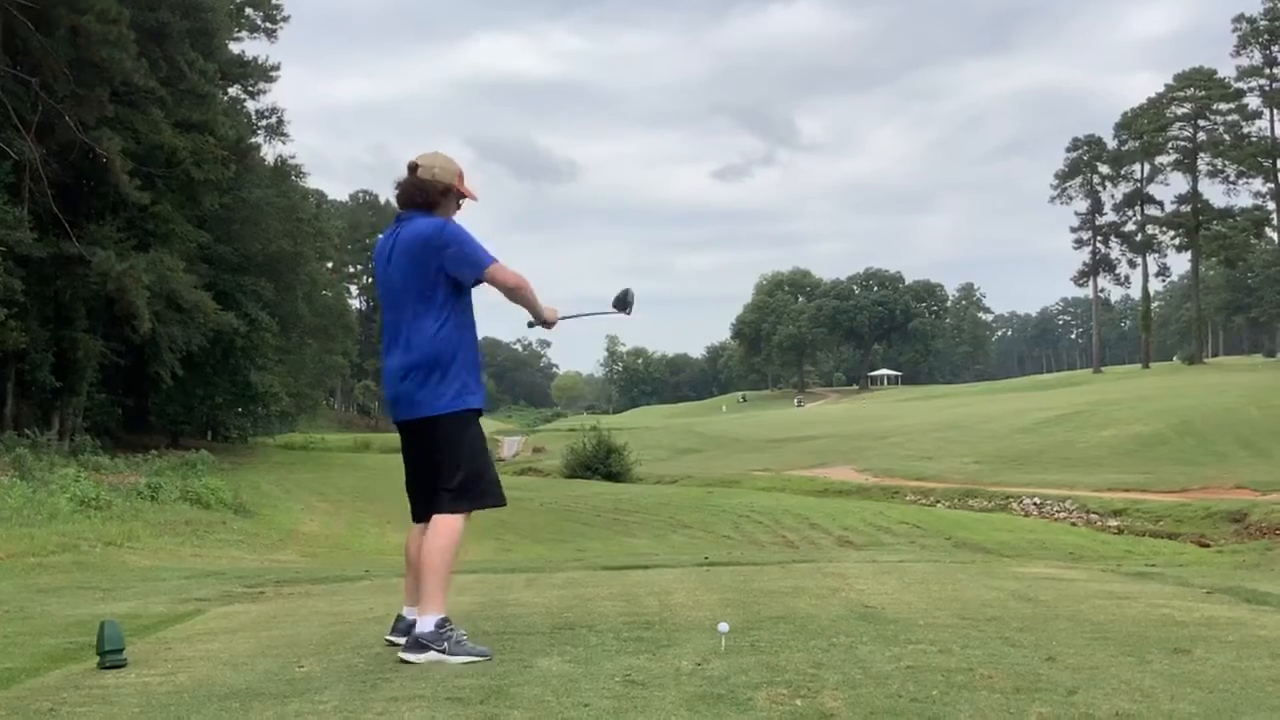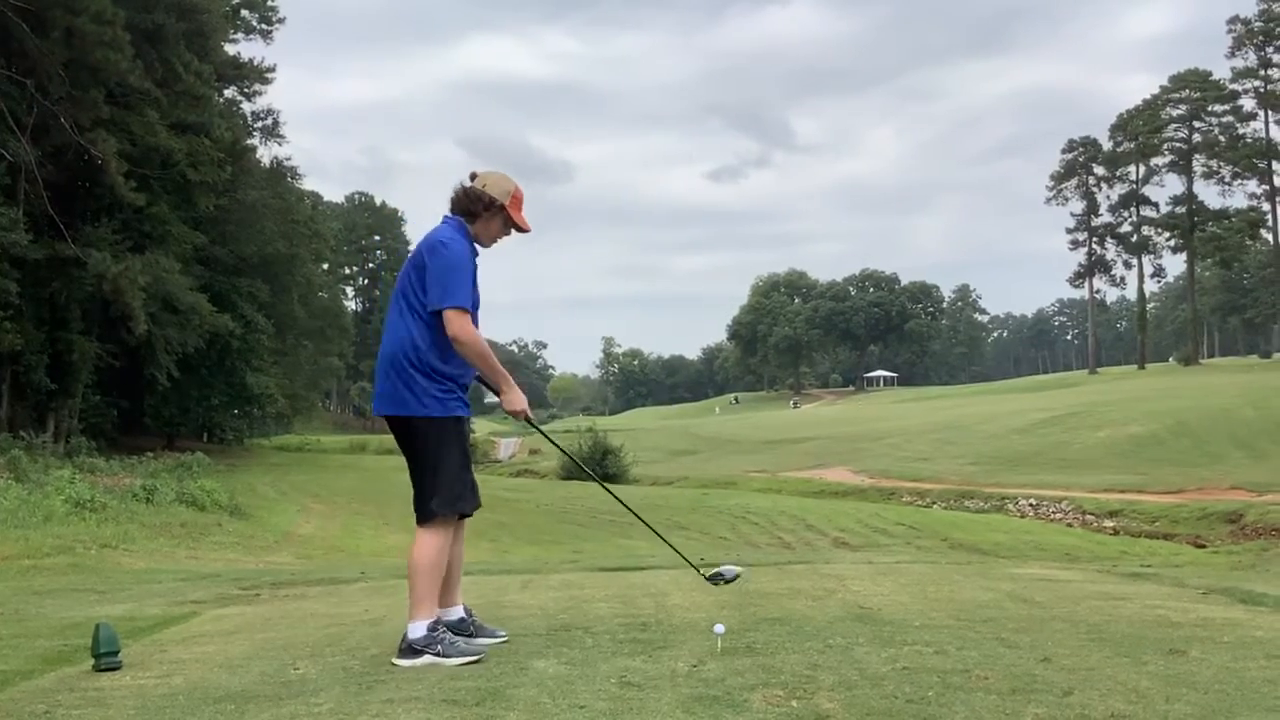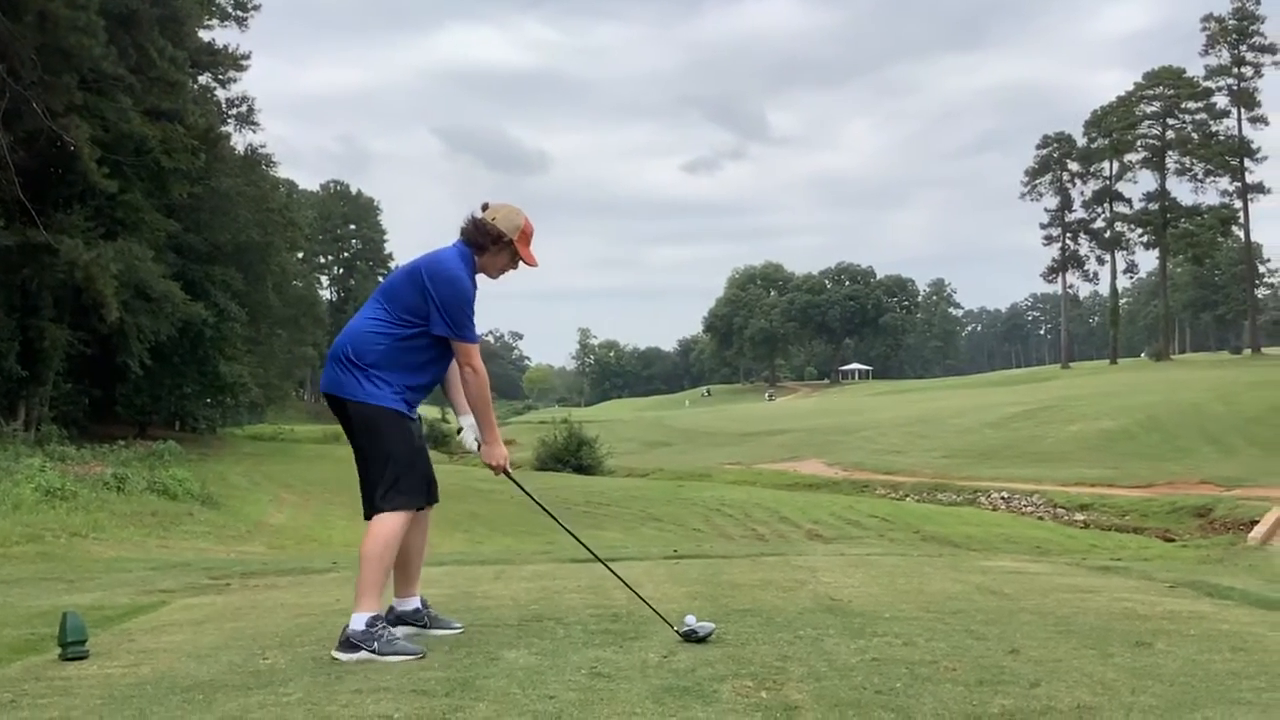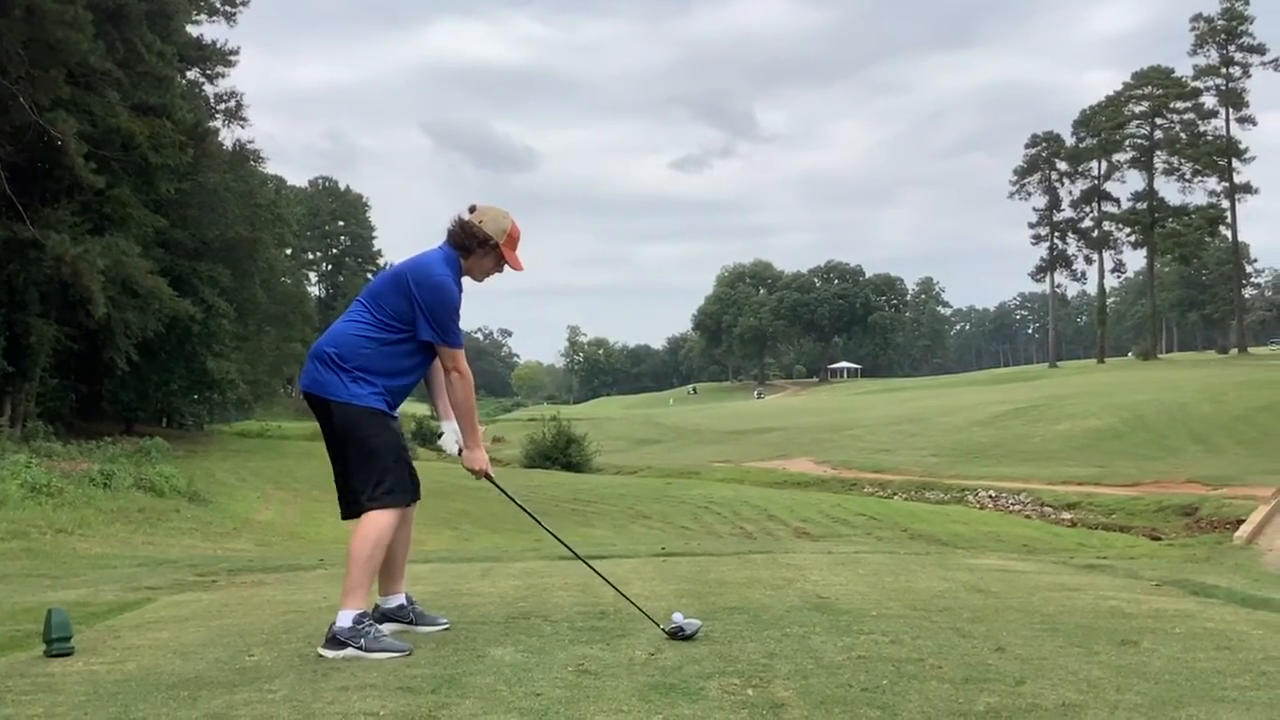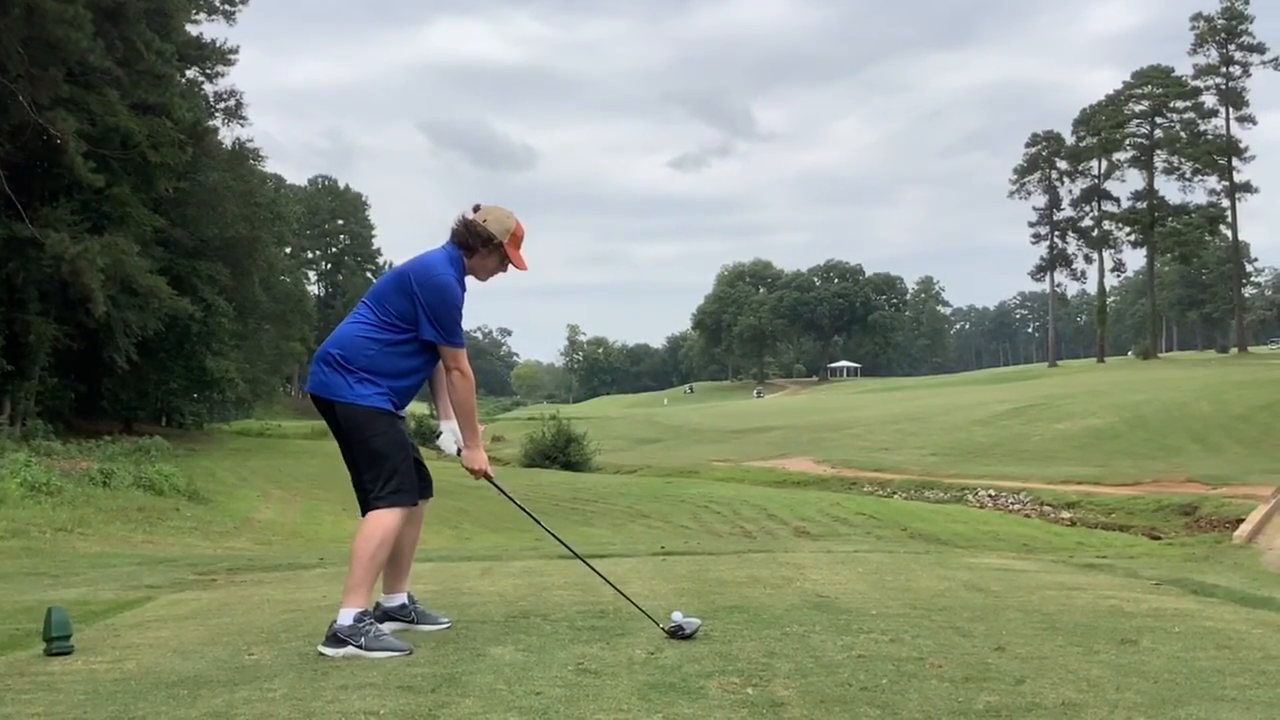
dt=1s
person 1, frame 1
left shoulder: (386, 243)
right shoulder: (438, 232)
right elbow: (504, 279)
left wrist: (461, 259)
right wrist: (541, 310)
left hip: (408, 391)
right hip: (444, 388)
left knee: (428, 509)
right knee: (452, 504)
left ankle: (411, 616)
right ankle: (430, 629)
person 1, frame 2
left shoulder: (452, 245)
right shoulder: (450, 246)
right elbow: (459, 331)
left wrist: (489, 376)
right wrist: (508, 386)
left hip: (425, 392)
right hip: (422, 394)
left knee: (456, 507)
right knee: (439, 512)
left ankle: (451, 615)
right ankle: (420, 635)
person 1, frame 3
left shoulder: (450, 268)
right shoulder: (451, 274)
left elbow: (450, 357)
right elbow: (471, 366)
left wrist: (466, 420)
right wrist: (492, 439)
left hip: (378, 385)
right hip: (365, 383)
left knee: (419, 498)
right knee: (396, 502)
left ankle: (407, 607)
right ankle: (361, 628)
person 1, frame 4
left shoulder: (436, 271)
right shoulder: (437, 279)
left elbow: (435, 361)
right elbow: (457, 370)
left wrist: (449, 425)
right wrist: (473, 444)
left hip: (351, 385)
right hip: (347, 385)
left knee: (403, 494)
right knee: (385, 498)
left ankle: (393, 604)
right ankle: (348, 625)
person 1, frame 5
left shoulder: (440, 270)
right shoulder: (439, 278)
left elbow: (438, 362)
right elbow: (458, 370)
left wrist: (448, 425)
right wrist: (473, 444)
left hip: (359, 386)
right hip: (352, 385)
left knee: (414, 491)
right knee: (392, 497)
left ankle: (395, 604)
right ankle: (349, 624)
